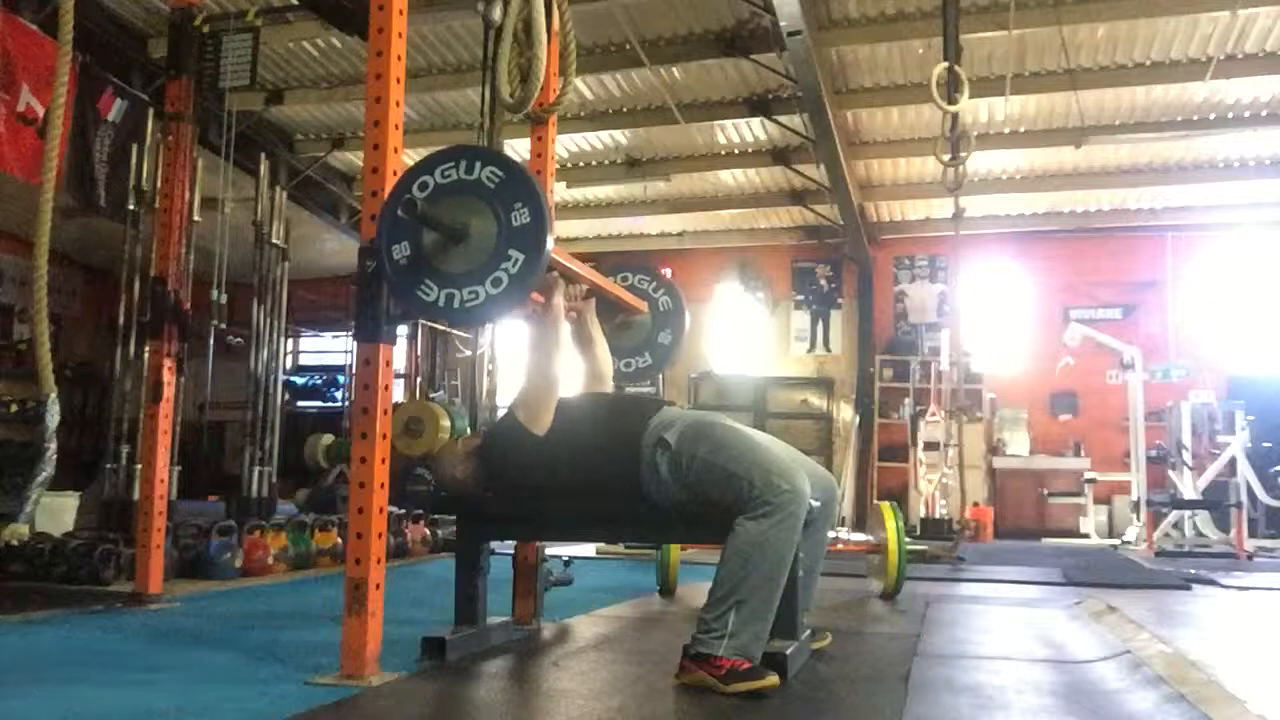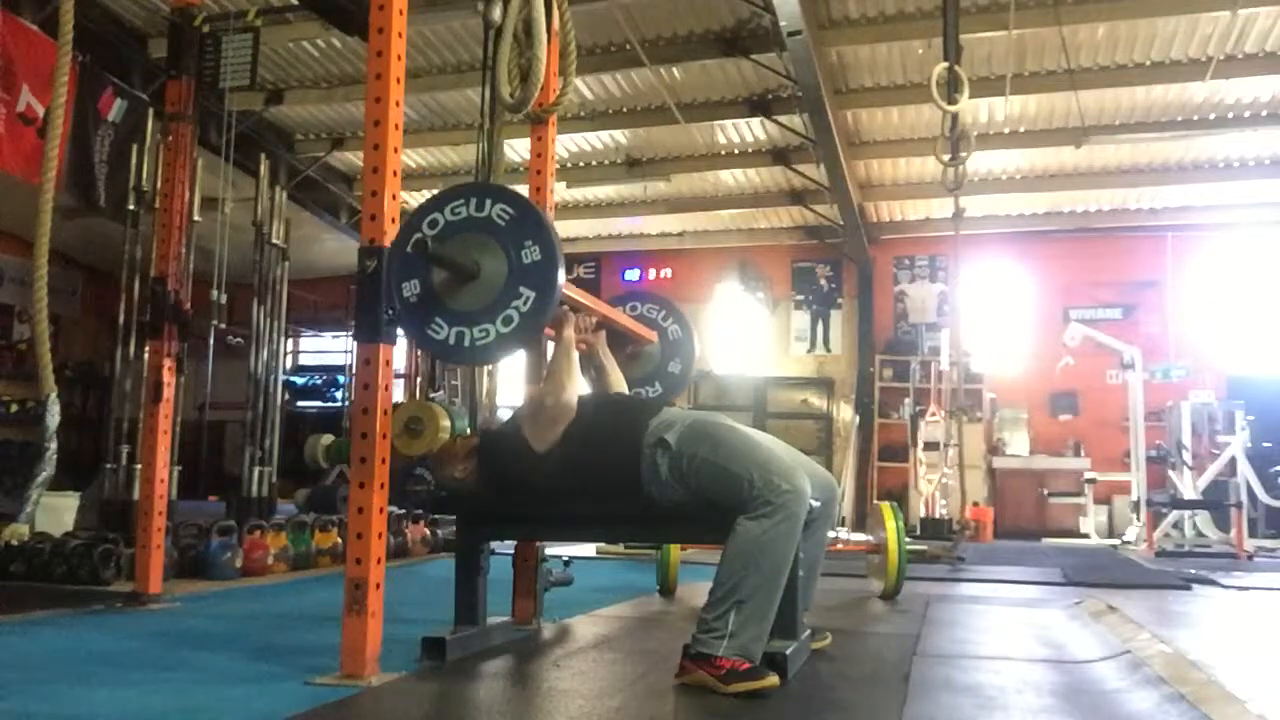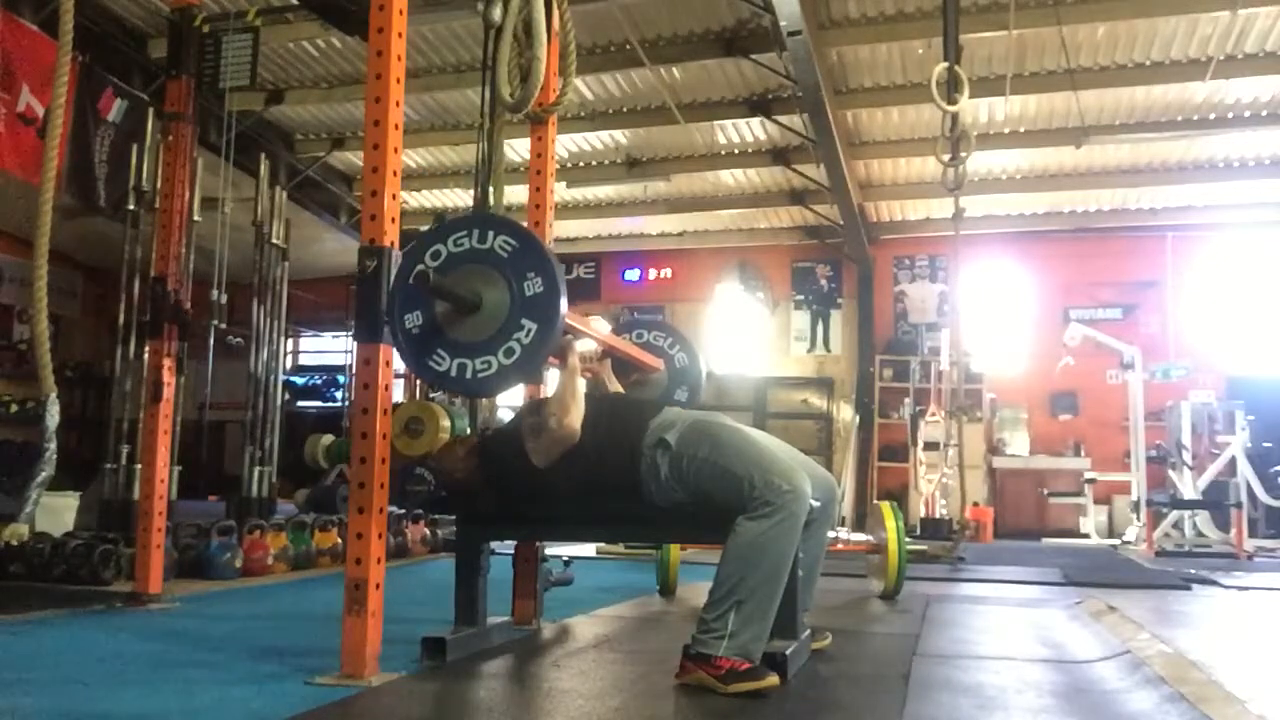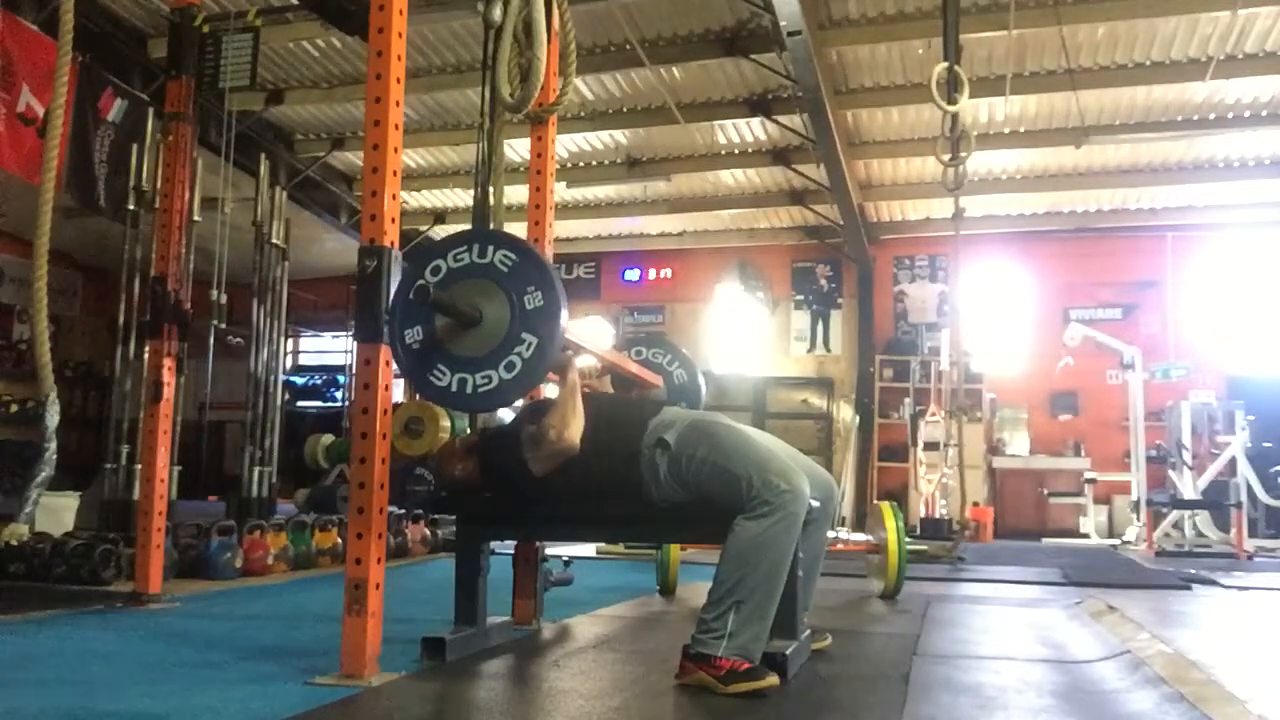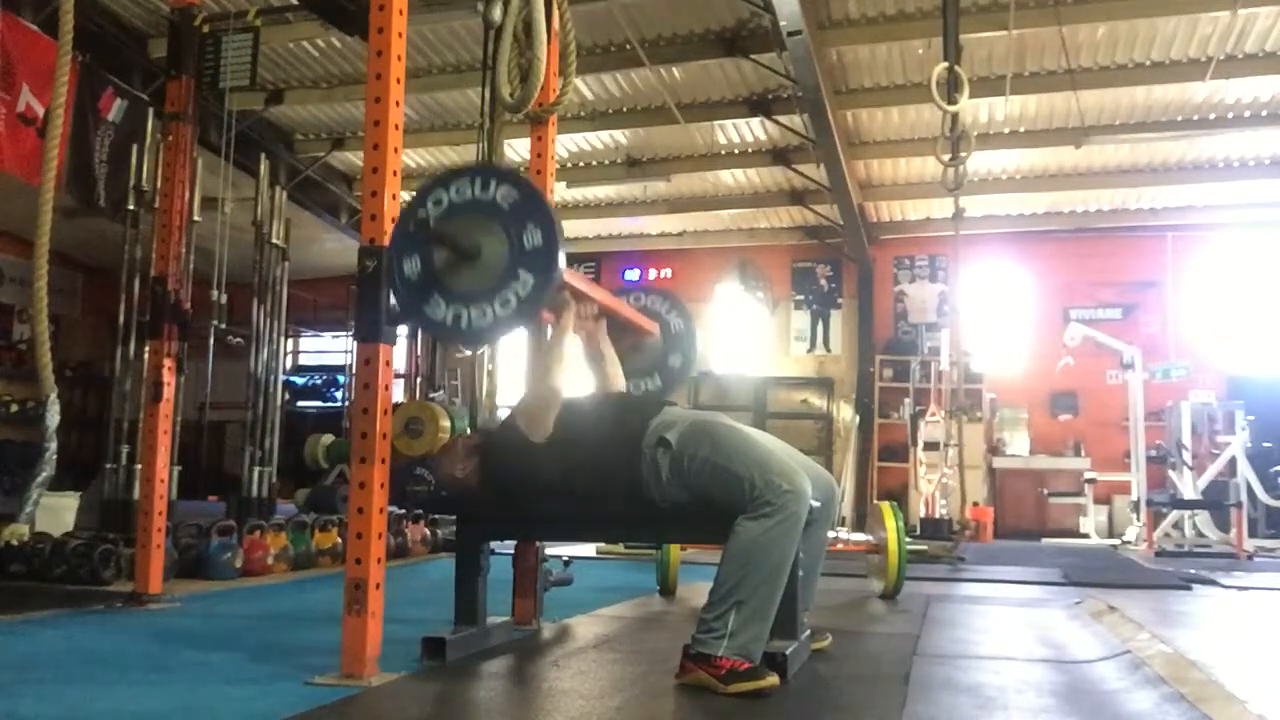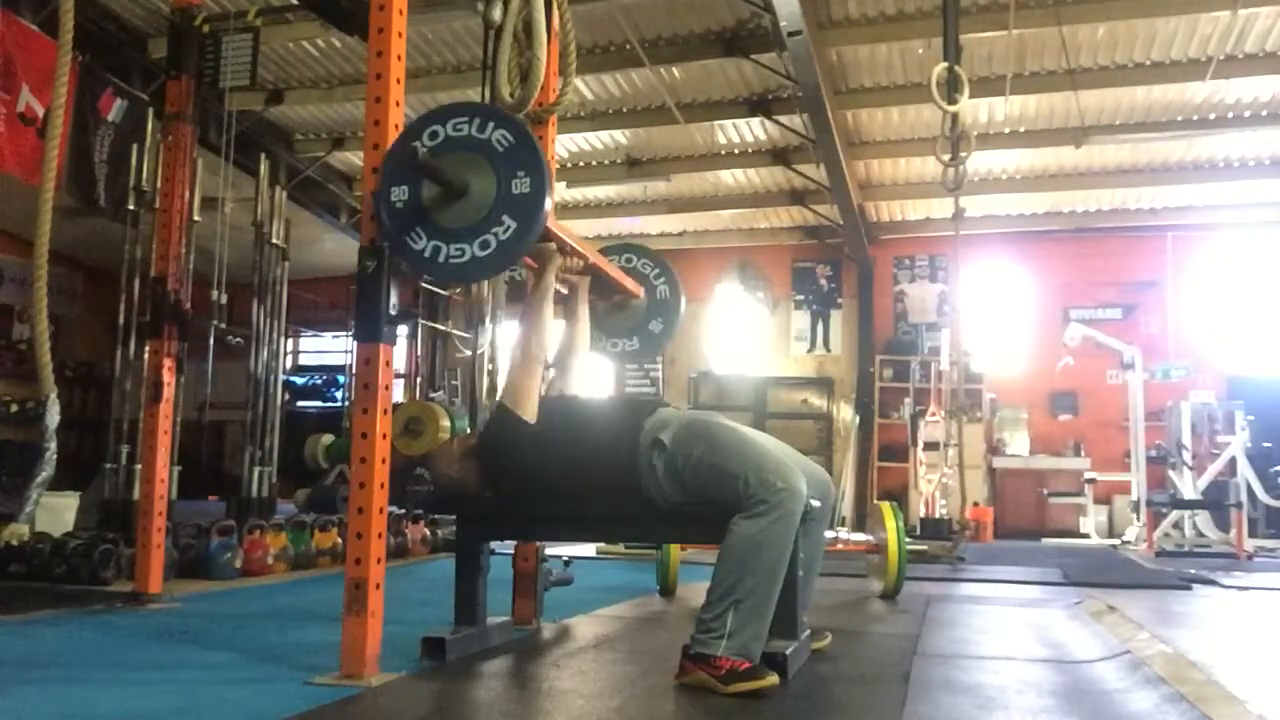
dt=0.7s
person 1, frame 1
left shoulder: (512, 445)
right shoulder: (504, 452)
left elbow: (601, 383)
right elbow: (544, 379)
left wrist: (587, 318)
right wrist: (553, 305)
left knee: (818, 490)
right knee: (782, 491)
left ankle: (780, 622)
right ankle: (715, 653)
person 1, frame 2
left shoulder: (516, 444)
right shoulder: (501, 453)
left elbow: (615, 406)
right elbow: (560, 403)
left wrist: (597, 348)
right wrist: (563, 335)
left knee: (818, 490)
right knee: (782, 491)
left ankle: (778, 620)
right ankle: (715, 653)
person 1, frame 3
left shoulder: (508, 443)
right shoulder: (500, 454)
right elbow: (565, 427)
left wrist: (604, 374)
right wrist: (570, 363)
left knee: (818, 491)
right knee: (783, 492)
left ankle: (778, 621)
right ankle: (717, 652)
person 1, frame 4
left shoulder: (518, 438)
right shoulder: (502, 451)
right elbow: (564, 439)
left wrist: (601, 390)
right wrist: (568, 377)
left knee: (817, 490)
right knee: (781, 492)
left ankle: (780, 620)
right ankle: (716, 653)
person 1, frame 5
left shoulder: (511, 450)
right shoulder: (504, 457)
left elbow: (612, 404)
right elbow: (548, 388)
left wrist: (598, 338)
right wrist: (563, 319)
left knee: (817, 489)
right knee: (784, 490)
right ankle: (716, 652)
person 1, frame 6
left shoulder: (533, 432)
right shoulder: (502, 450)
left elbow: (568, 364)
right elbow: (529, 355)
left wrist: (579, 293)
right wrist: (546, 271)
left knee: (814, 489)
right knee: (778, 489)
left ankle: (778, 622)
right ankle: (716, 653)
